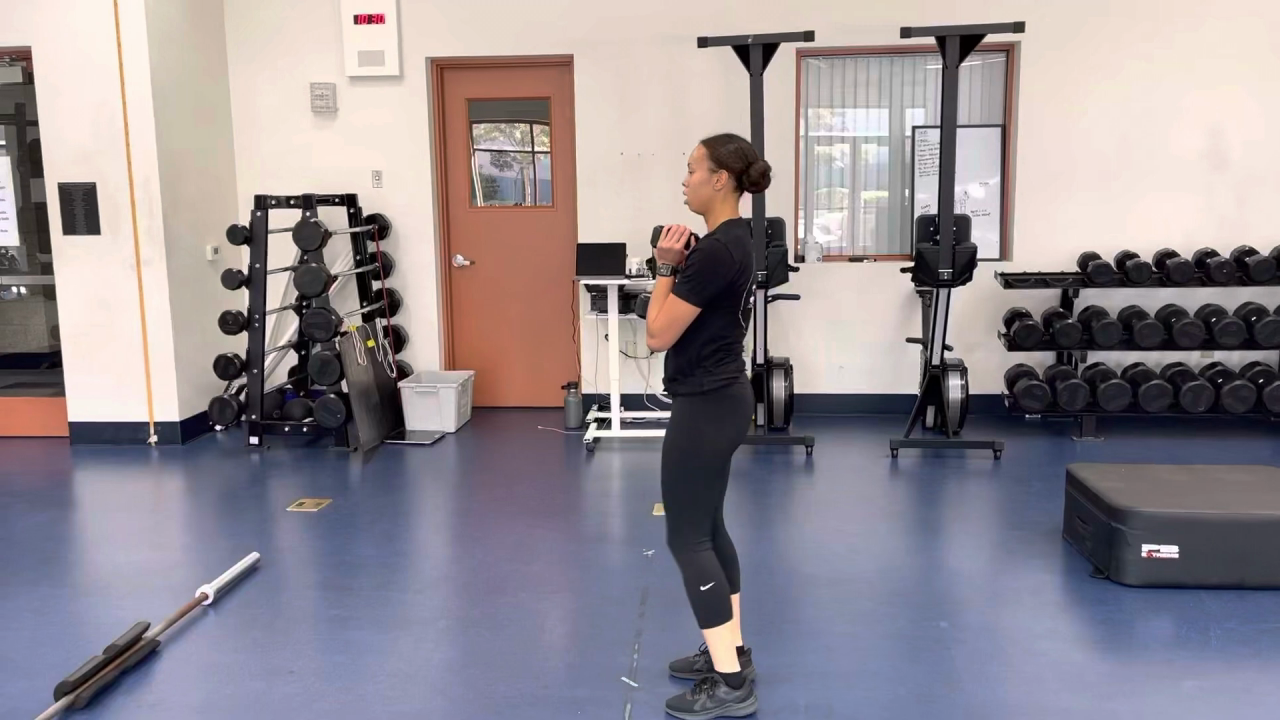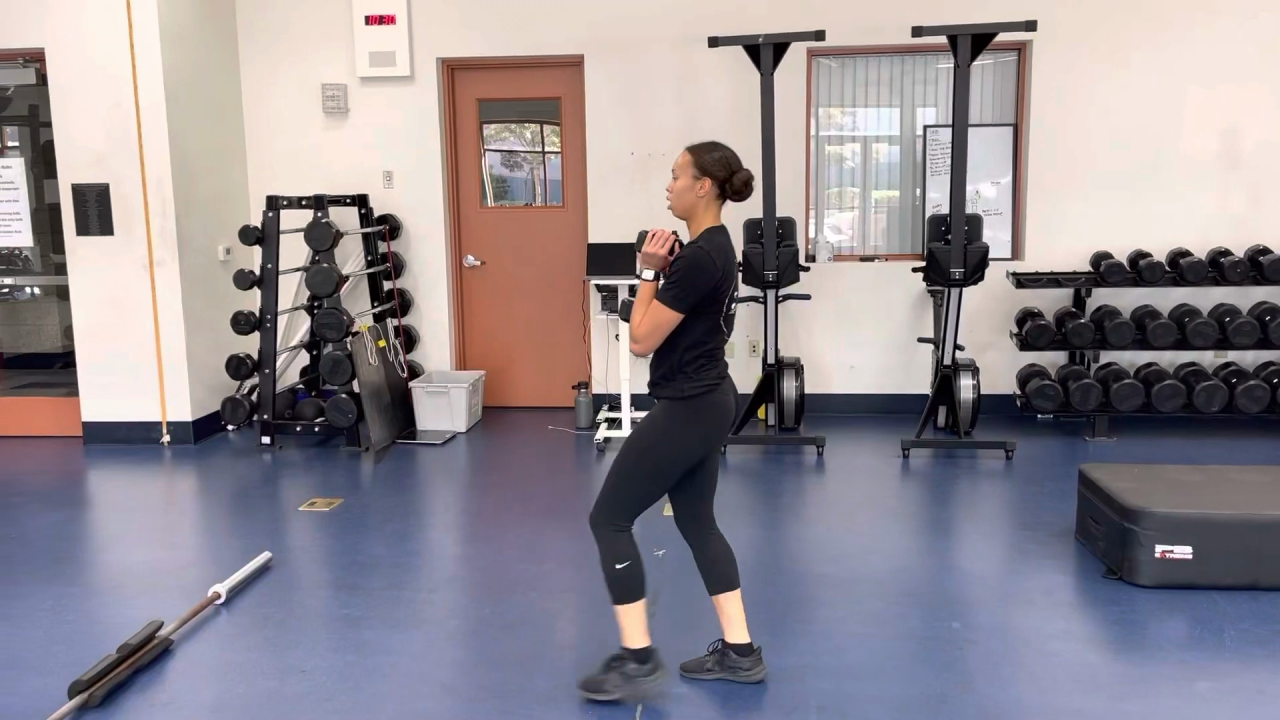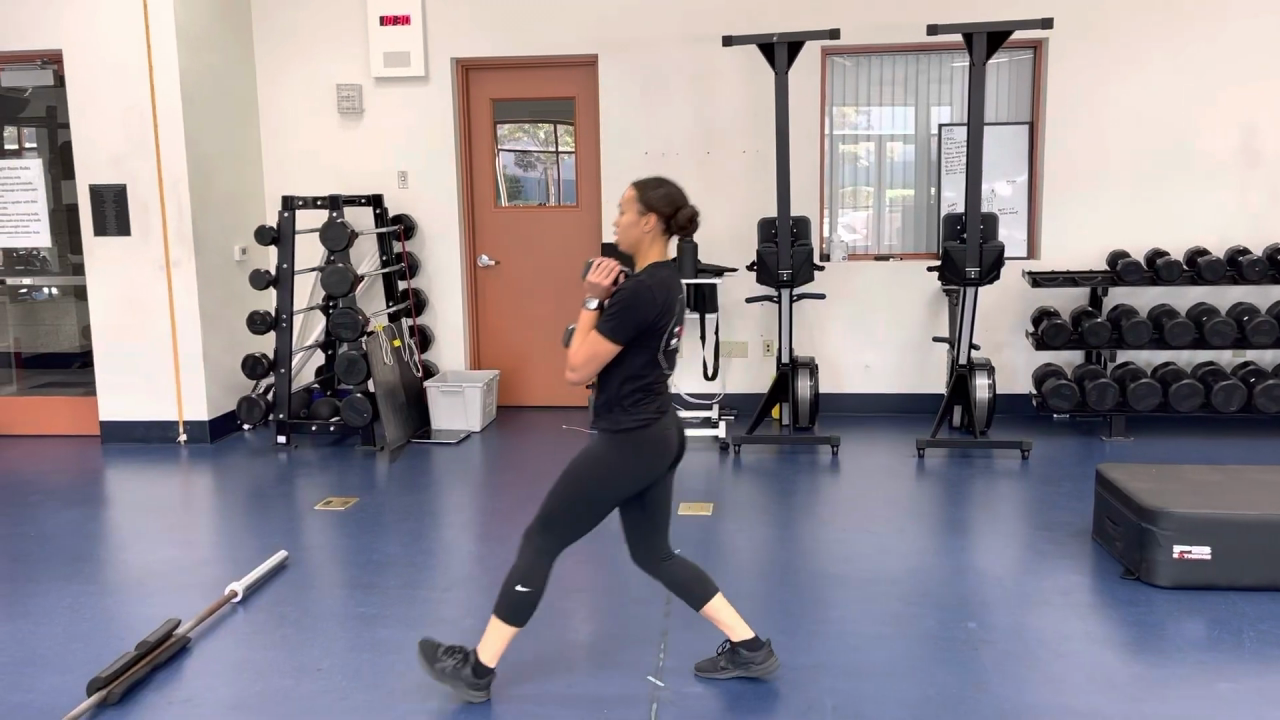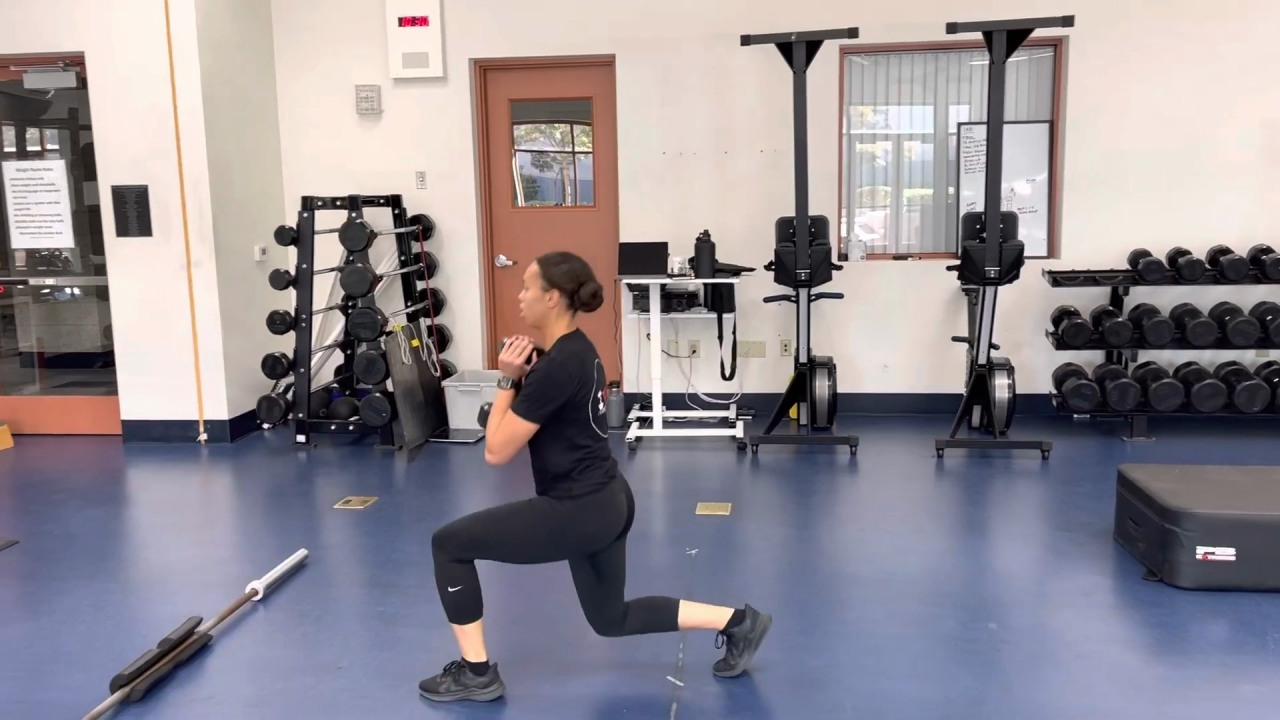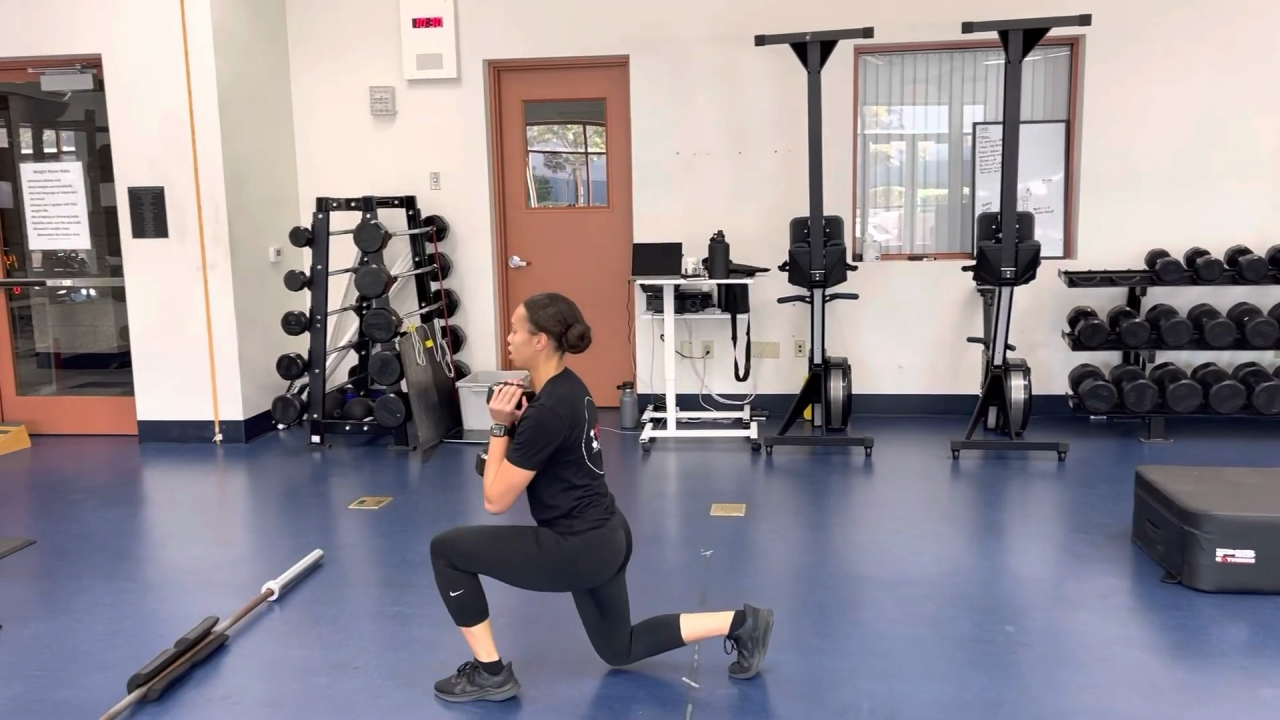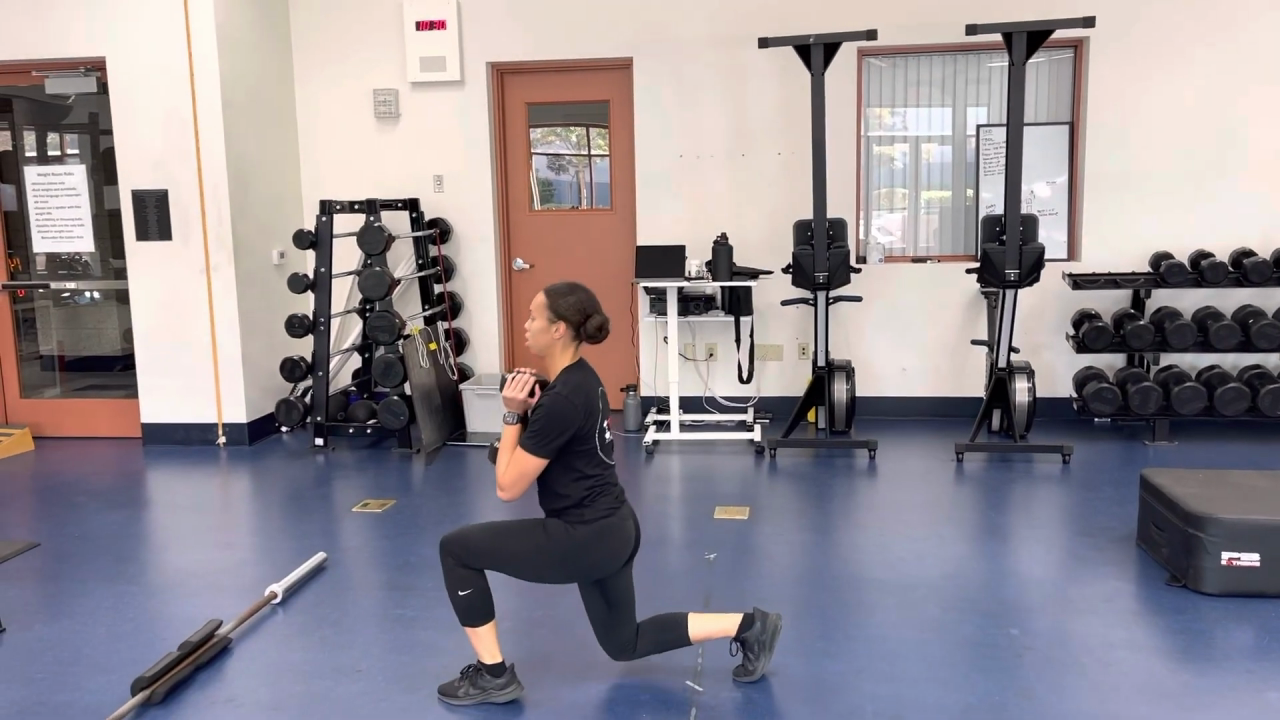
dt=0.4s
person 1, frame 1
left shoulder: (716, 249)
right shoulder: (732, 240)
left elbow: (659, 334)
left wrist: (665, 267)
right wrist: (678, 264)
left hip: (706, 406)
right hip: (722, 398)
left knee: (686, 539)
right knee: (705, 525)
right ankle: (730, 652)
person 1, frame 2
left shoulder: (698, 257)
right shoulder: (711, 246)
left elbow: (643, 341)
left wrist: (649, 272)
right wrist: (661, 270)
left hip: (686, 408)
right hip: (710, 402)
left knee: (609, 518)
right knee: (696, 524)
left ankle: (637, 658)
right ankle: (738, 649)
person 1, frame 3
left shoulder: (640, 291)
right shoulder: (662, 281)
left elbow: (576, 369)
left wrist: (593, 302)
right wrist: (606, 299)
left hip: (628, 442)
right hip: (658, 436)
left knee: (541, 542)
right knee: (652, 553)
left ankle: (478, 668)
right ankle: (748, 645)
person 1, frame 4
left shoulder: (557, 367)
right shoulder: (575, 350)
left elbow: (498, 451)
left wrist: (508, 381)
right wrist: (524, 378)
left hip: (578, 511)
right hip: (606, 503)
left knee: (449, 543)
right knee: (610, 617)
left ankle: (475, 672)
right ankle: (738, 622)
person 1, frame 5
left shoulder: (548, 411)
right shoulder: (567, 388)
left elbow: (496, 500)
left wrist: (500, 427)
right wrist: (515, 423)
left hip: (577, 548)
right hip: (604, 538)
left knee: (447, 550)
right knee: (620, 648)
left ankle: (489, 672)
right ankle: (742, 623)
person 1, frame 6
left shoulder: (561, 399)
right shoulder: (580, 379)
left elbow: (509, 487)
left wrist: (513, 416)
right wrist: (528, 415)
left hip: (586, 536)
right hip: (611, 529)
left knee: (457, 549)
right knee: (623, 642)
left ankle: (492, 675)
right ankle: (750, 627)
